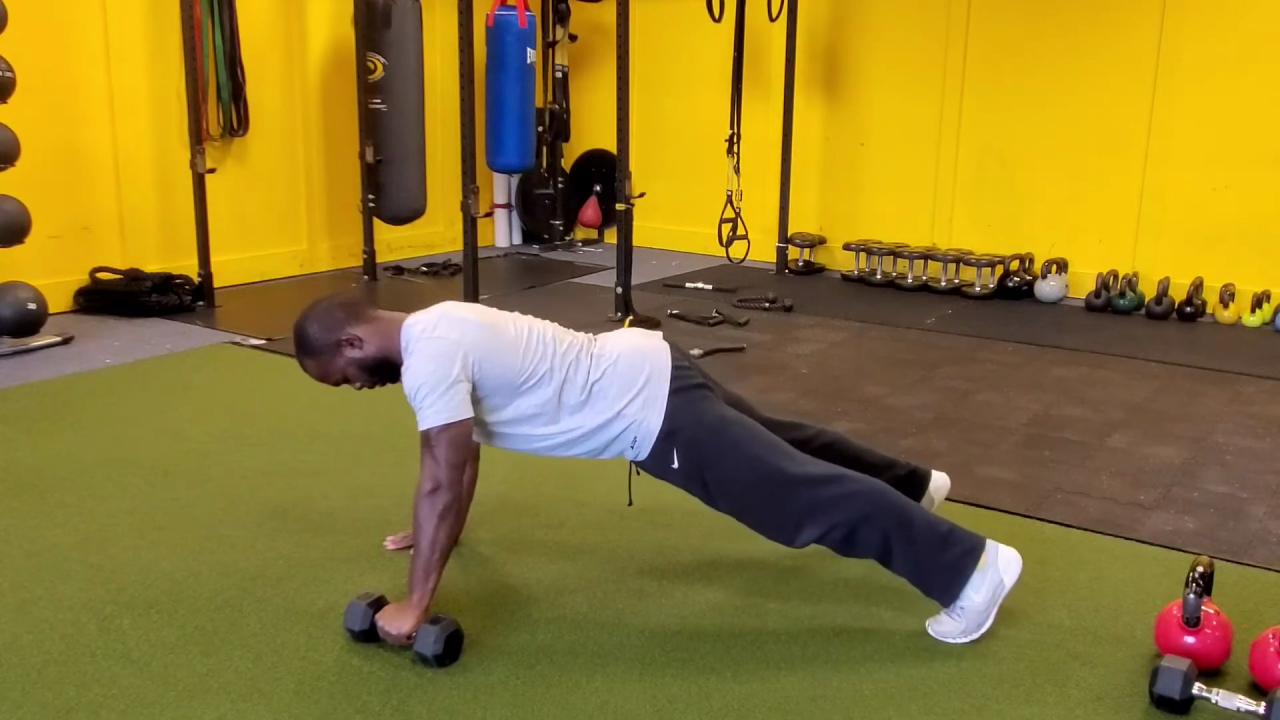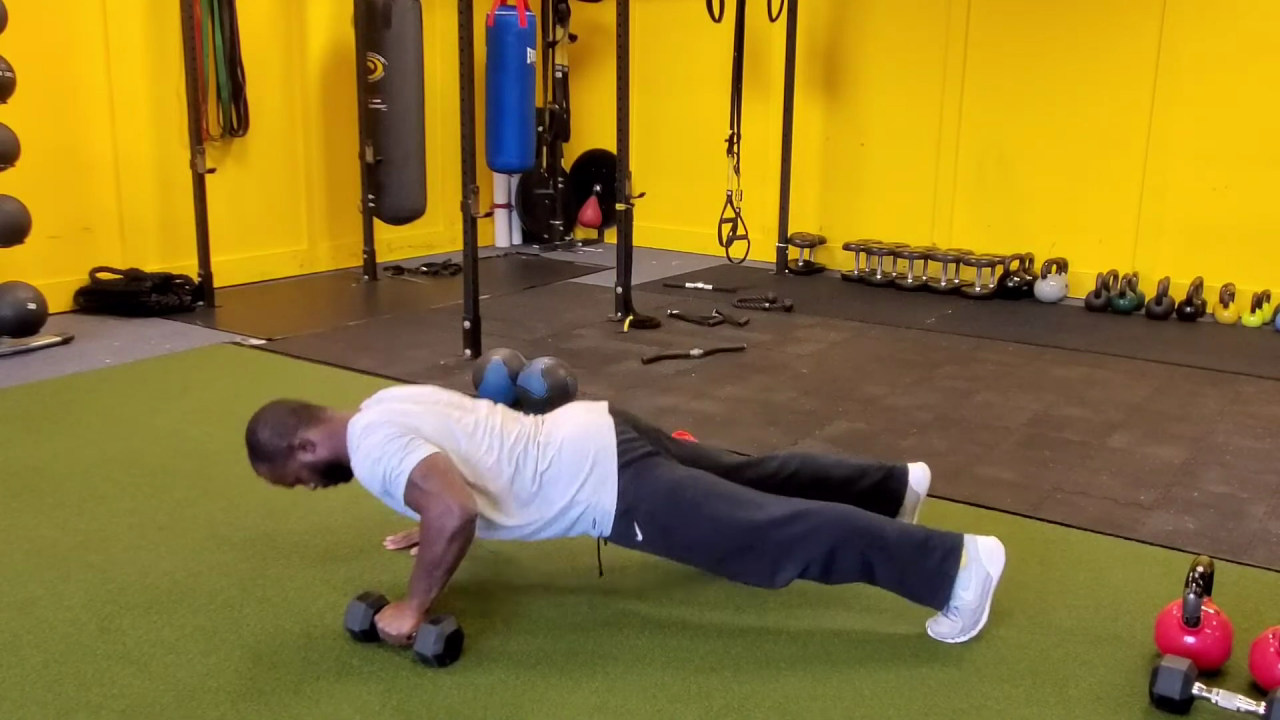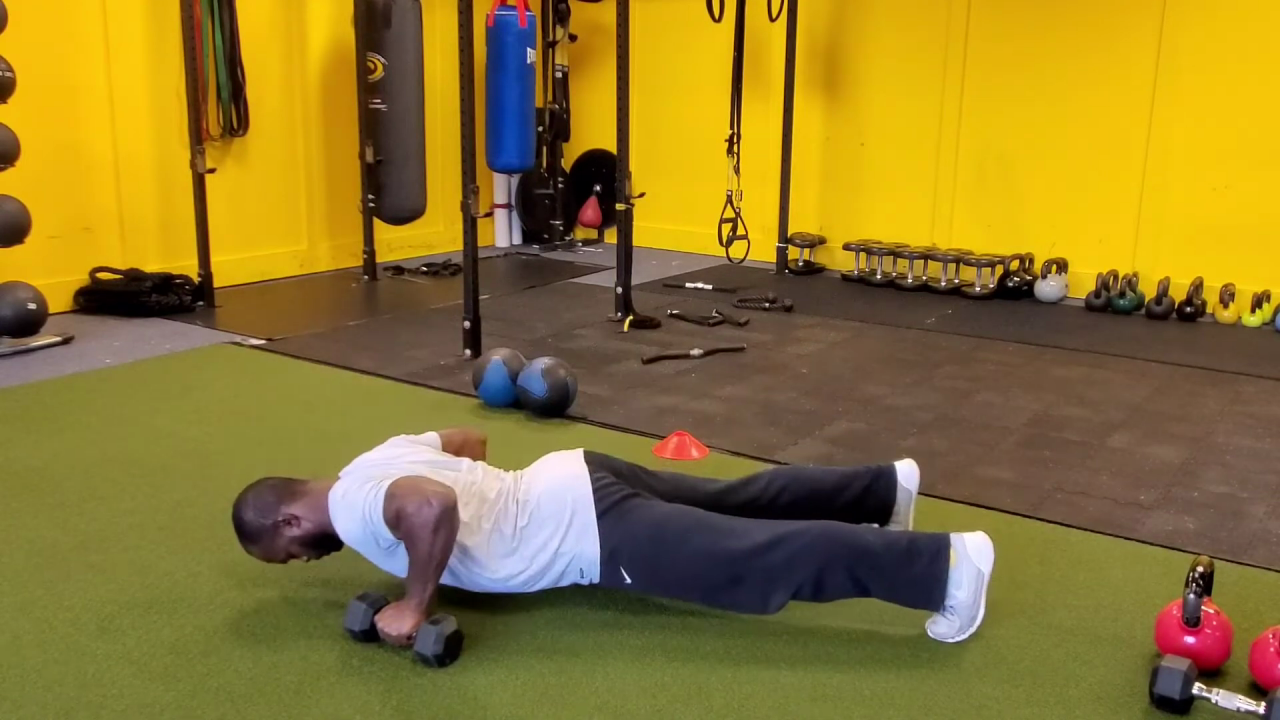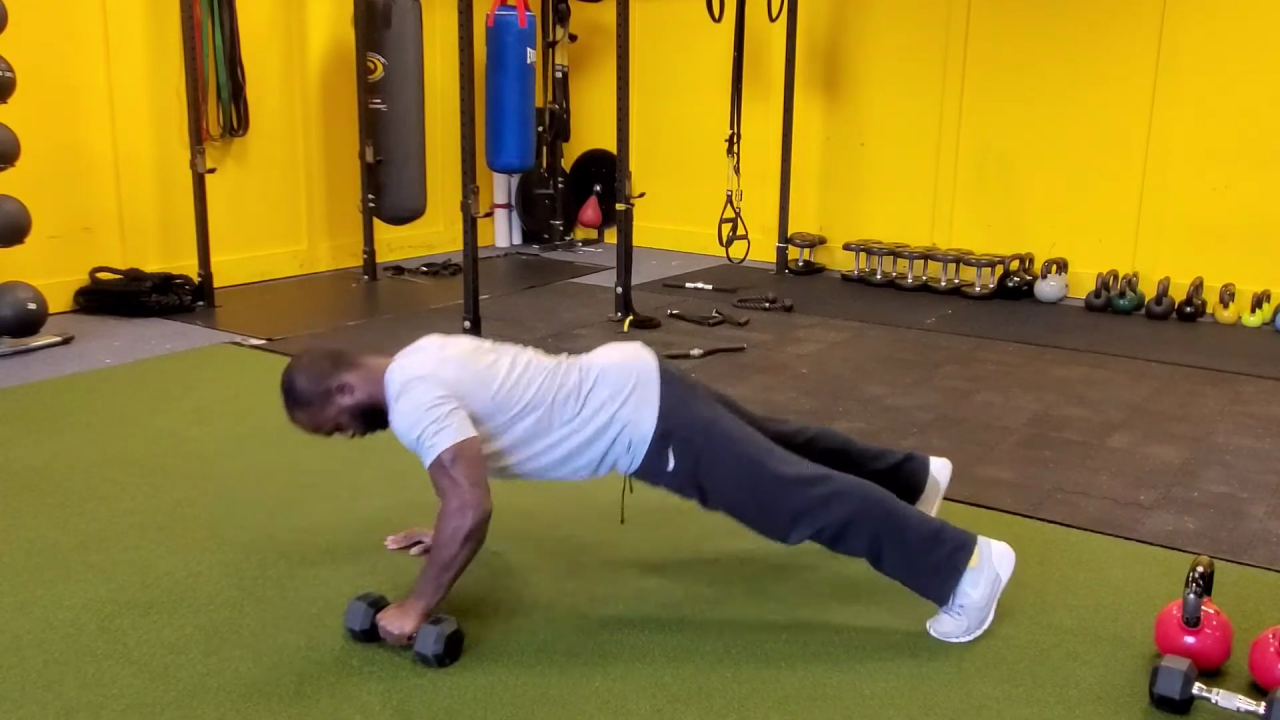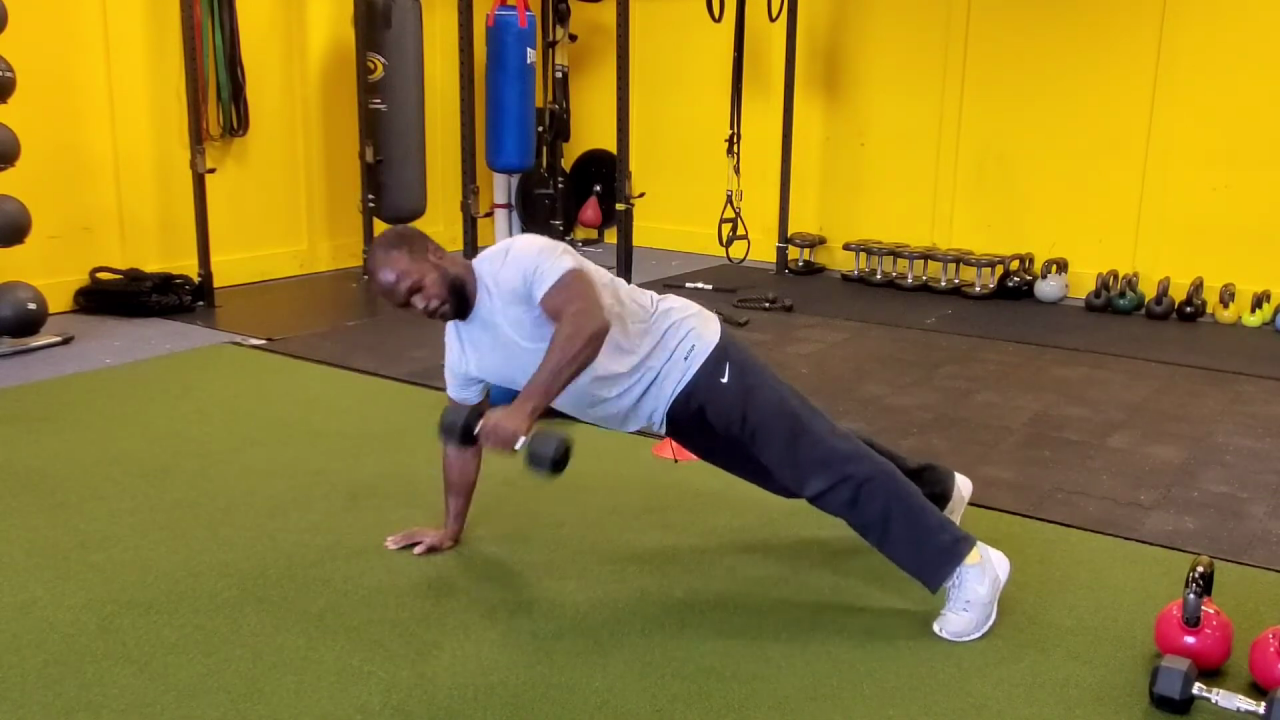
dt=0.5s
person 1, frame 1
left shoulder: (428, 355)
right shoulder: (437, 329)
left elbow: (443, 479)
right elbow: (462, 453)
left wrist: (415, 603)
right wrist: (439, 527)
left hip: (650, 410)
right hip: (645, 373)
left knee: (799, 497)
right knee: (784, 454)
left ankle: (972, 567)
right ankle: (914, 487)
person 1, frame 2
left shoulder: (372, 448)
right shoulder: (389, 409)
left elbow: (457, 514)
left wrist: (415, 605)
right wrist: (428, 528)
left hip: (605, 486)
right hip: (595, 434)
left knee: (773, 534)
right knee: (752, 478)
left ankle: (957, 564)
right ankle: (893, 488)
person 1, frame 3
left shoulder: (352, 505)
right shoulder: (379, 464)
left elbow: (433, 507)
right elbow: (468, 440)
left wrist: (415, 604)
left hip: (593, 534)
right hip: (578, 477)
left knee: (762, 561)
right knee: (739, 502)
left ankle: (947, 563)
right ankle: (884, 488)
person 1, frame 4
left shoulder: (414, 394)
right shoulder: (419, 360)
left elbow: (473, 509)
right elbow: (457, 469)
left wrist: (419, 605)
right wrist: (440, 531)
left hip: (641, 420)
right hip: (633, 383)
left knee: (800, 498)
right knee: (784, 452)
left ankle: (967, 566)
right ankle: (914, 479)
person 1, frame 5
left shoulder: (519, 261)
right shoulder: (462, 345)
left elbow: (591, 320)
right elbow: (465, 435)
left wrist: (526, 407)
right wrist: (450, 526)
left hip: (690, 358)
right hip: (672, 408)
left knee: (823, 462)
right knee: (799, 470)
left ankle: (966, 562)
right ankle: (935, 491)
